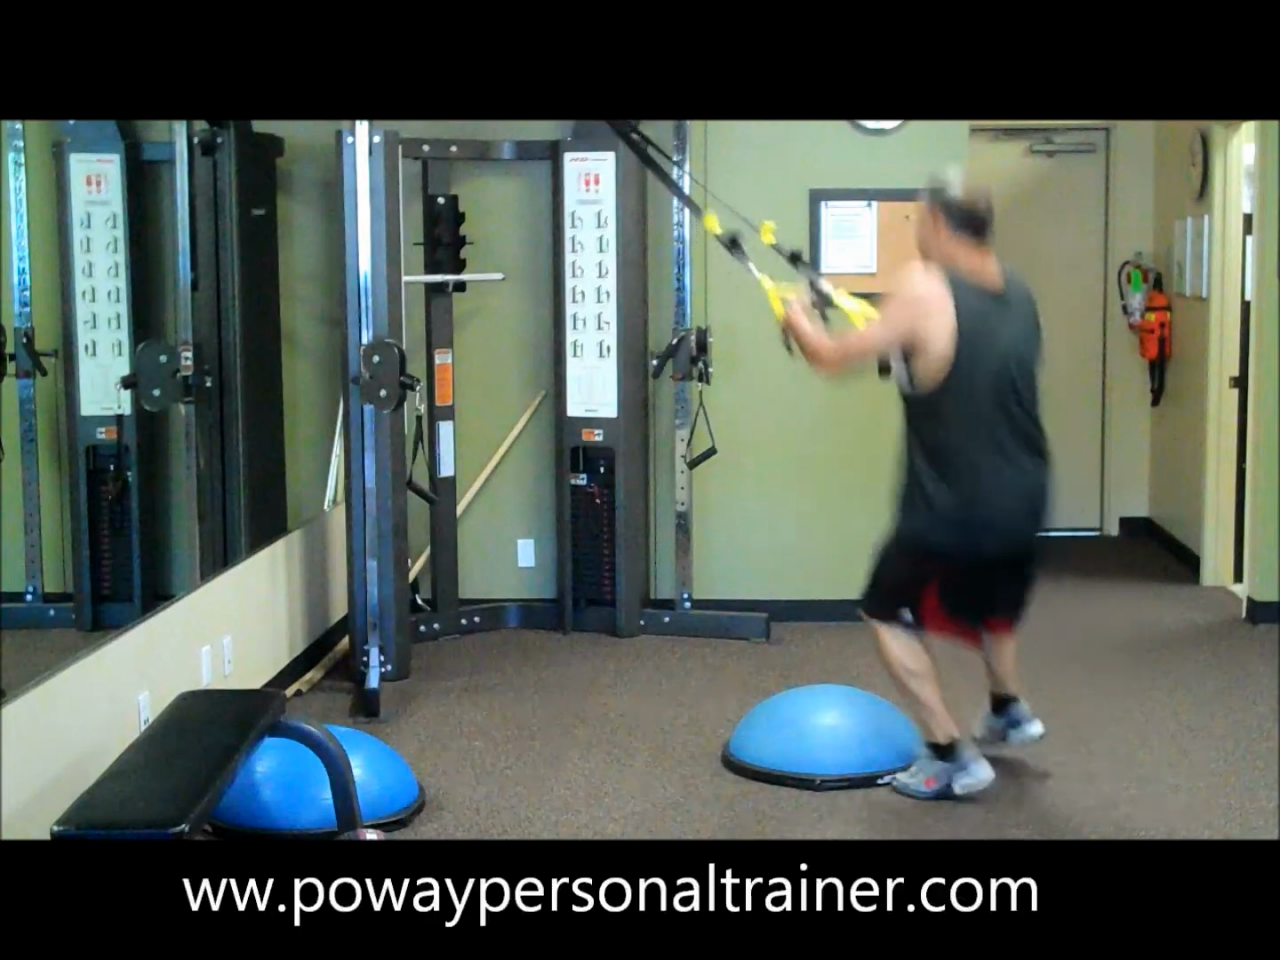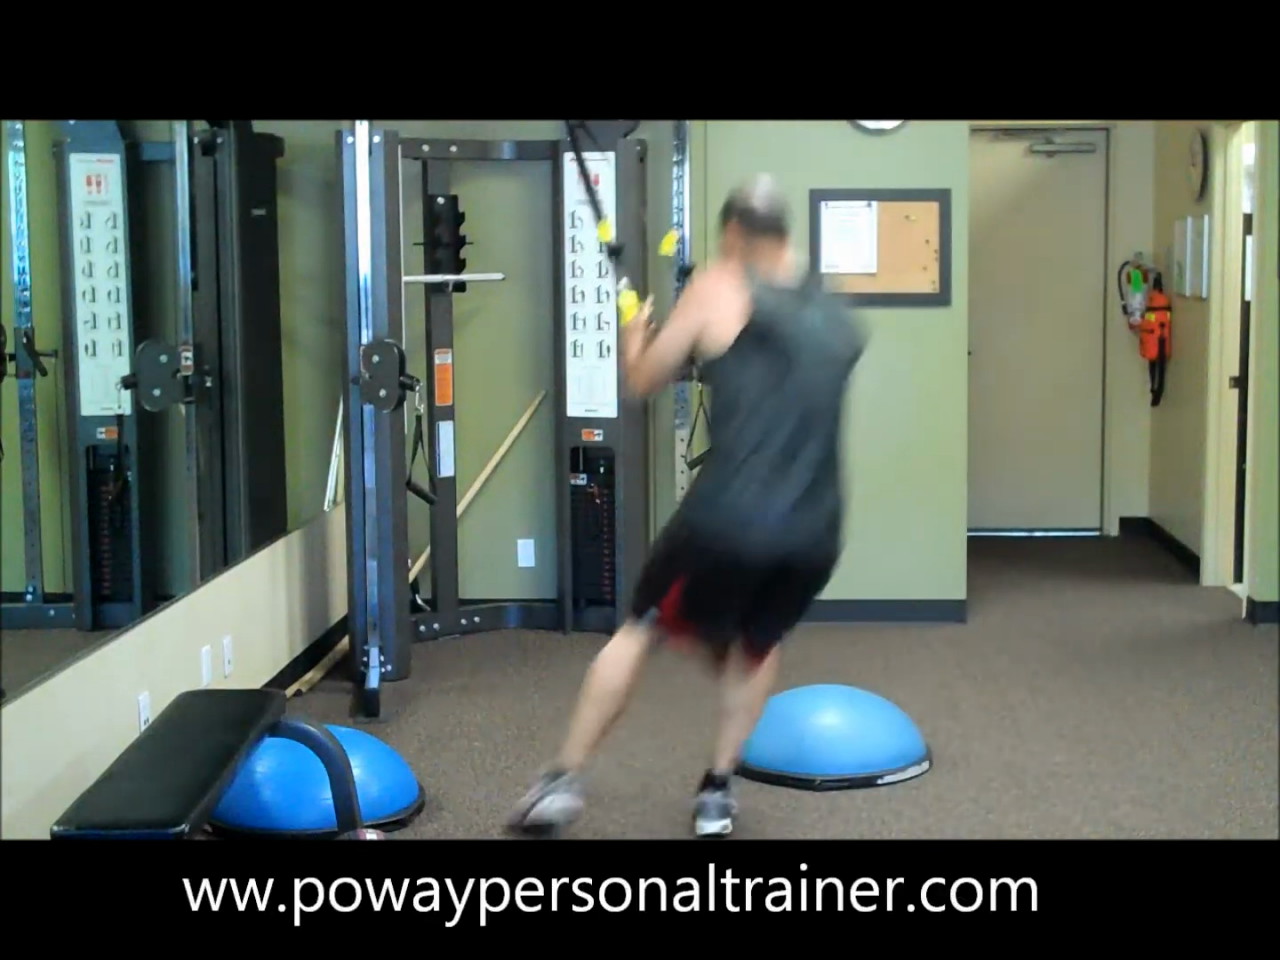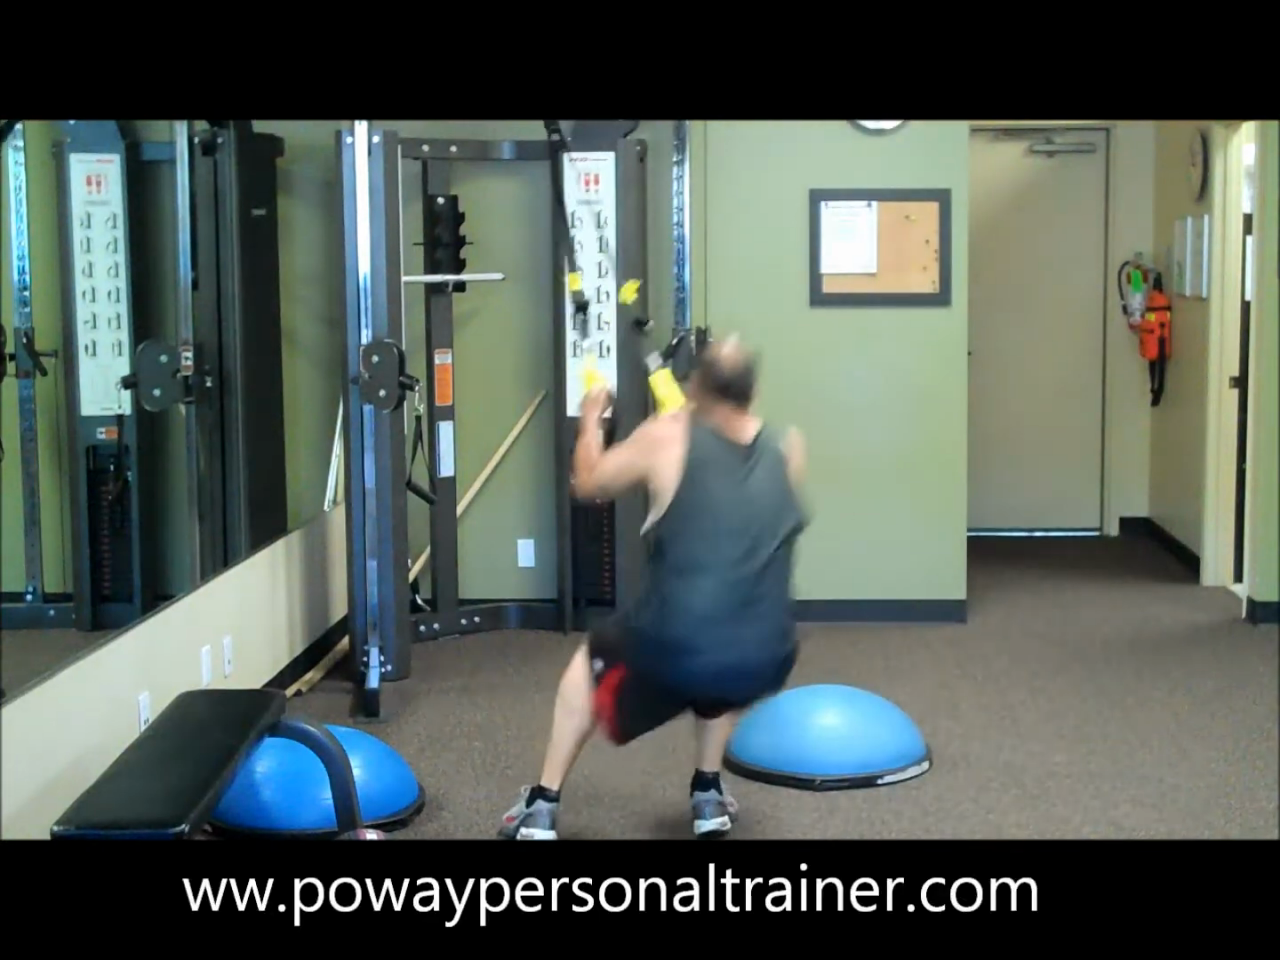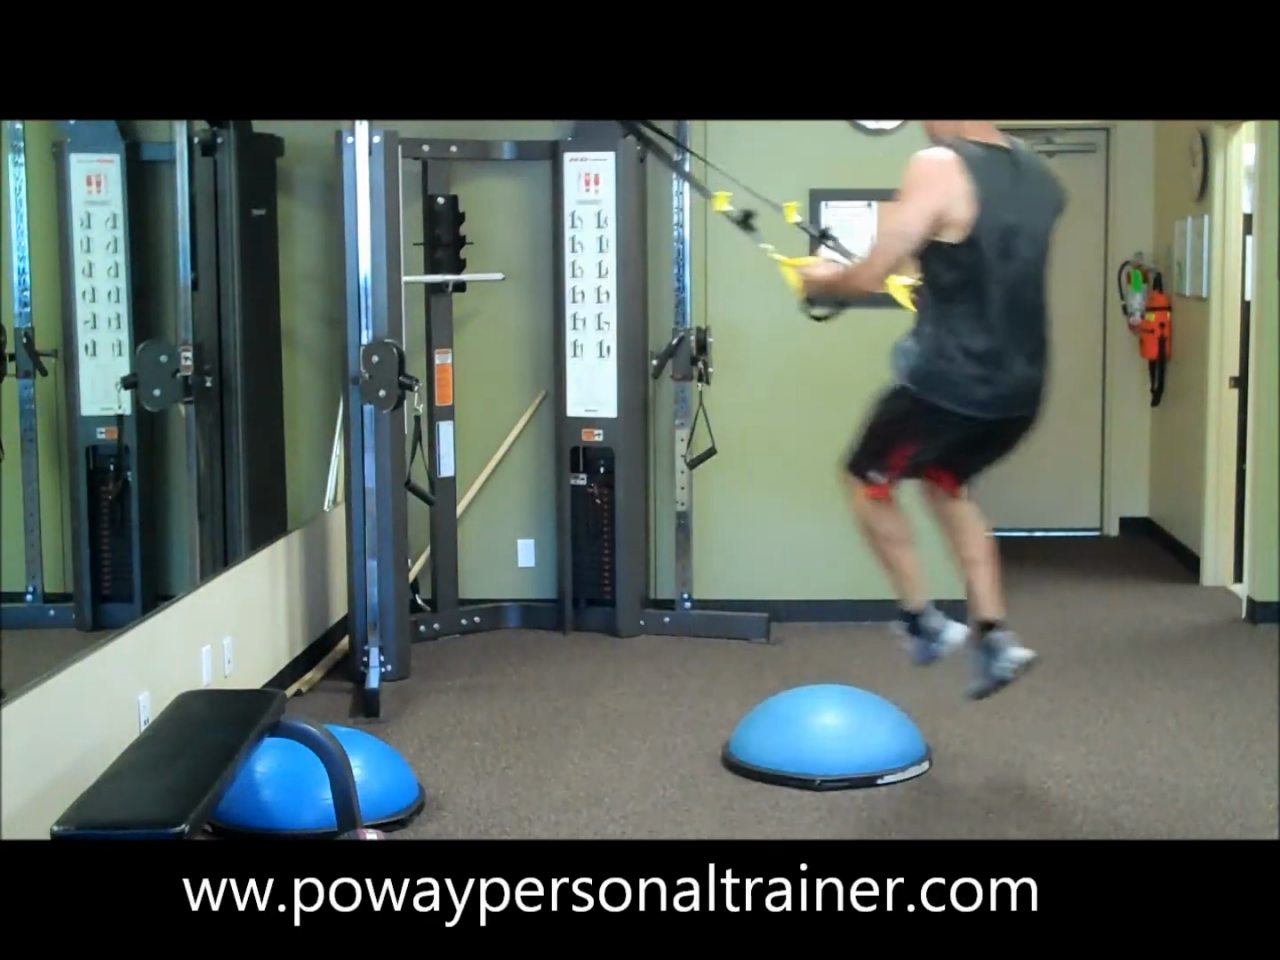
dt=0.5s
person 1, frame 1
left shoulder: (923, 293)
right shoulder: (1018, 298)
left elbow: (833, 357)
left wrist: (795, 318)
right wrist: (890, 323)
left hip: (957, 510)
right hip: (1022, 502)
left knee: (887, 615)
right knee: (983, 596)
left ankle: (952, 759)
right ankle: (1010, 711)
person 1, frame 2
left shoulder: (717, 290)
right shoulder: (837, 315)
left elbow: (641, 380)
left wrist: (634, 334)
left hip: (731, 521)
right hip: (814, 534)
left knee: (637, 632)
right knee: (756, 648)
left ankle: (561, 785)
right ankle: (717, 791)
person 1, frame 3
left shoulder: (667, 439)
right shoulder: (789, 452)
left elbow: (589, 483)
left wrist: (591, 418)
left hip: (678, 656)
right hip: (764, 666)
left knee: (591, 658)
left ankle: (542, 807)
right ankle: (708, 794)
person 1, frame 4
left shoulder: (937, 168)
right shoulder: (1037, 176)
left elbow: (866, 278)
left wrist: (821, 279)
left hip: (951, 382)
right hip: (1020, 389)
left knee: (865, 483)
right knee: (945, 489)
left ankle: (923, 625)
right ankle: (995, 637)
